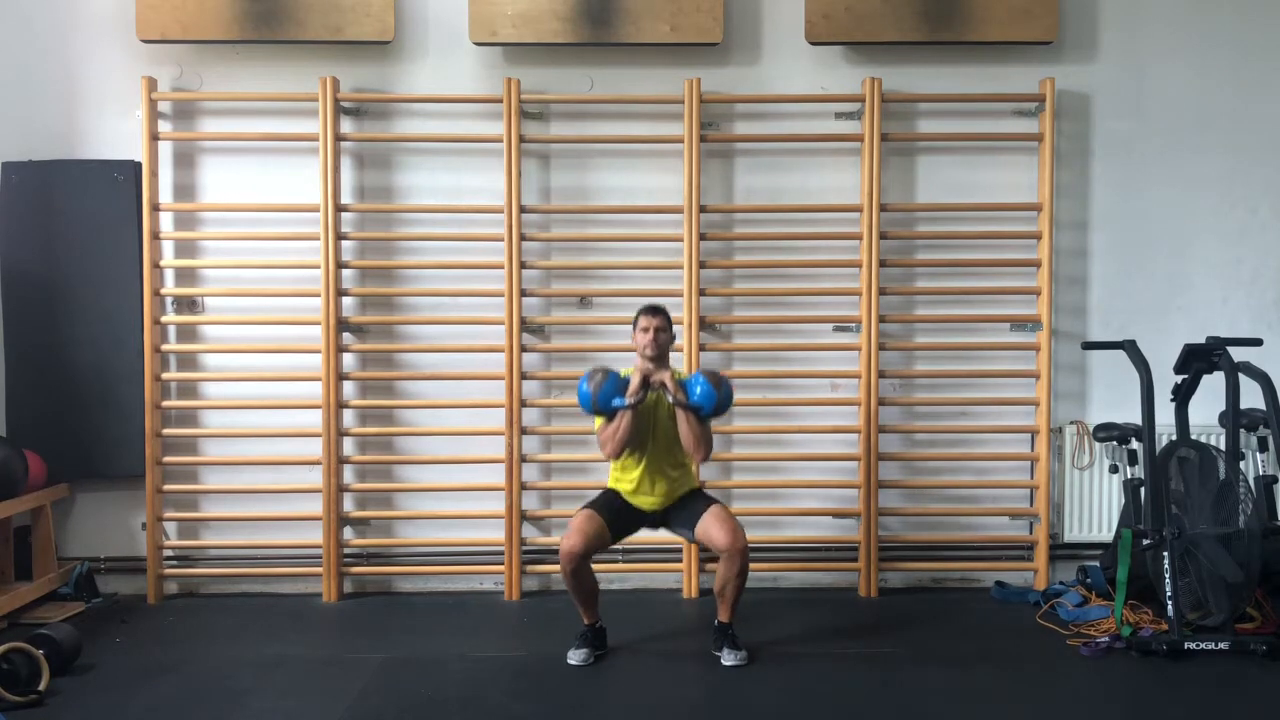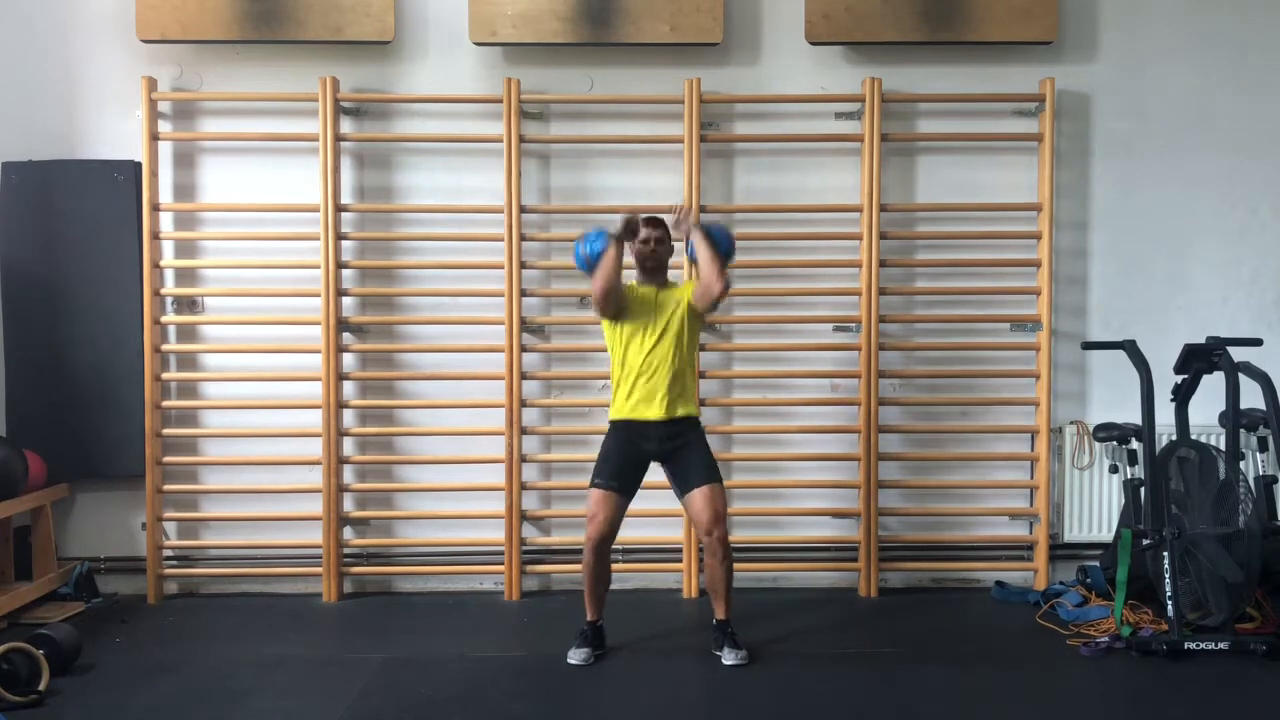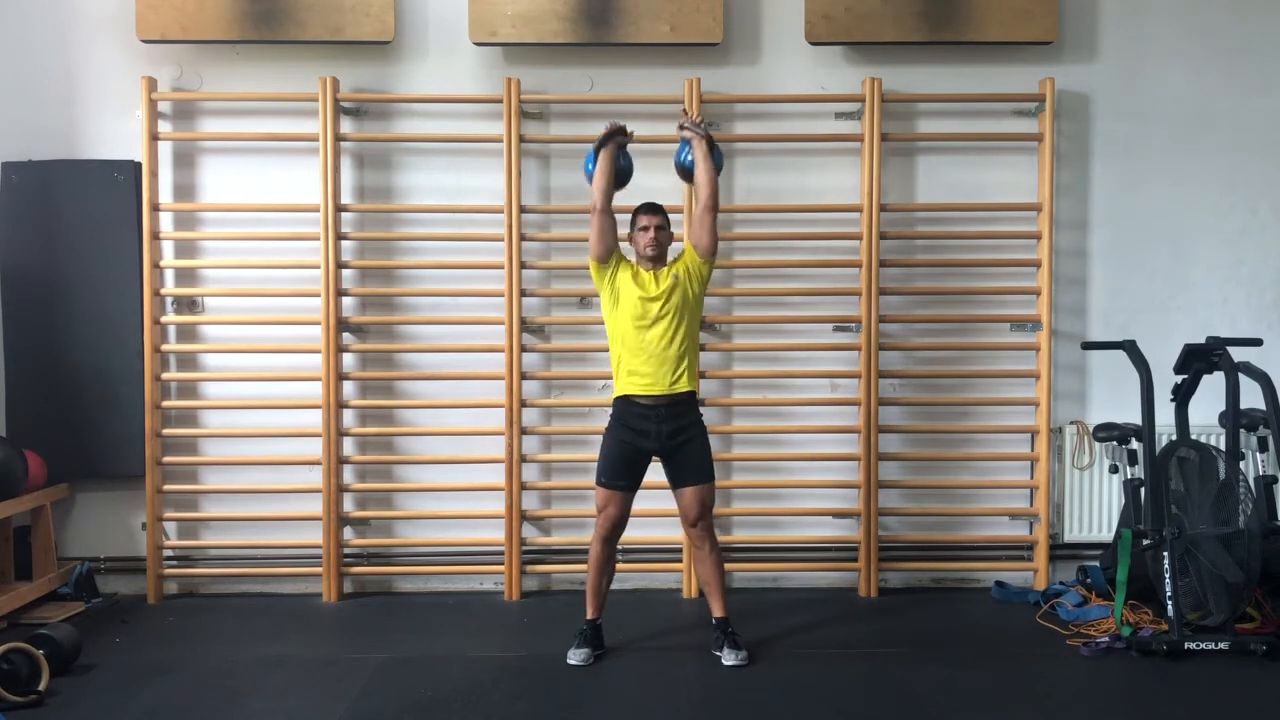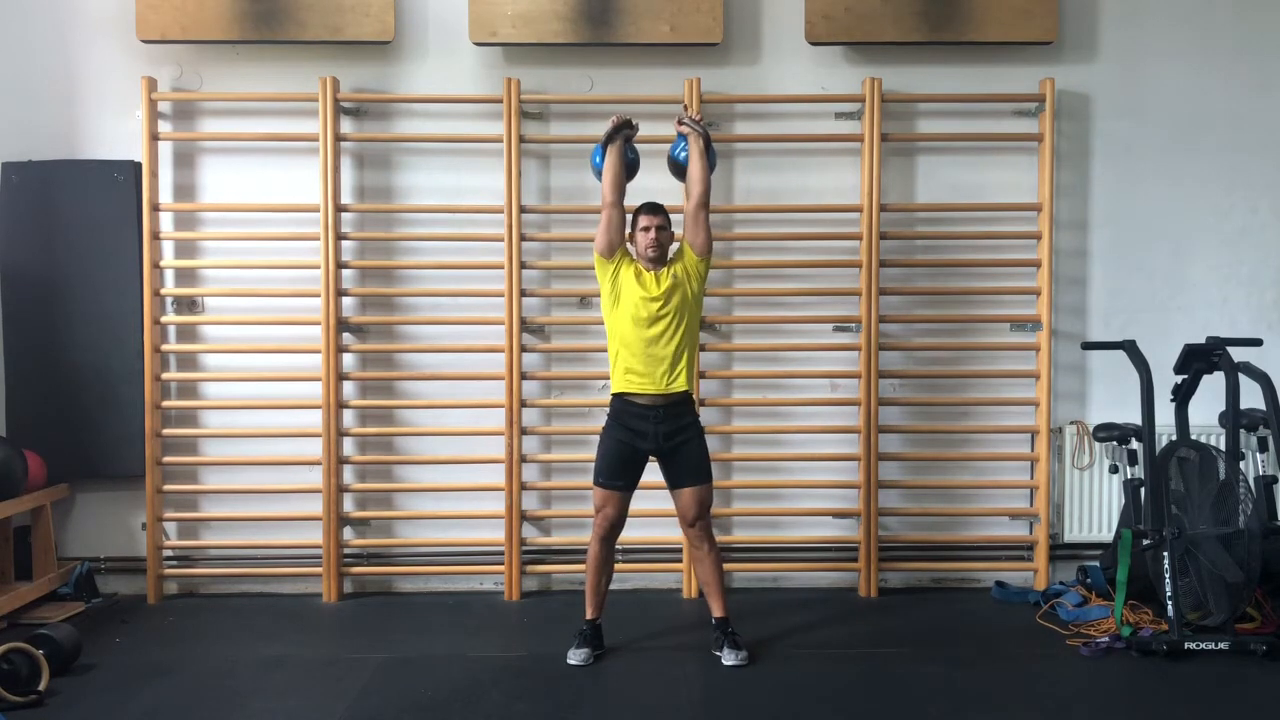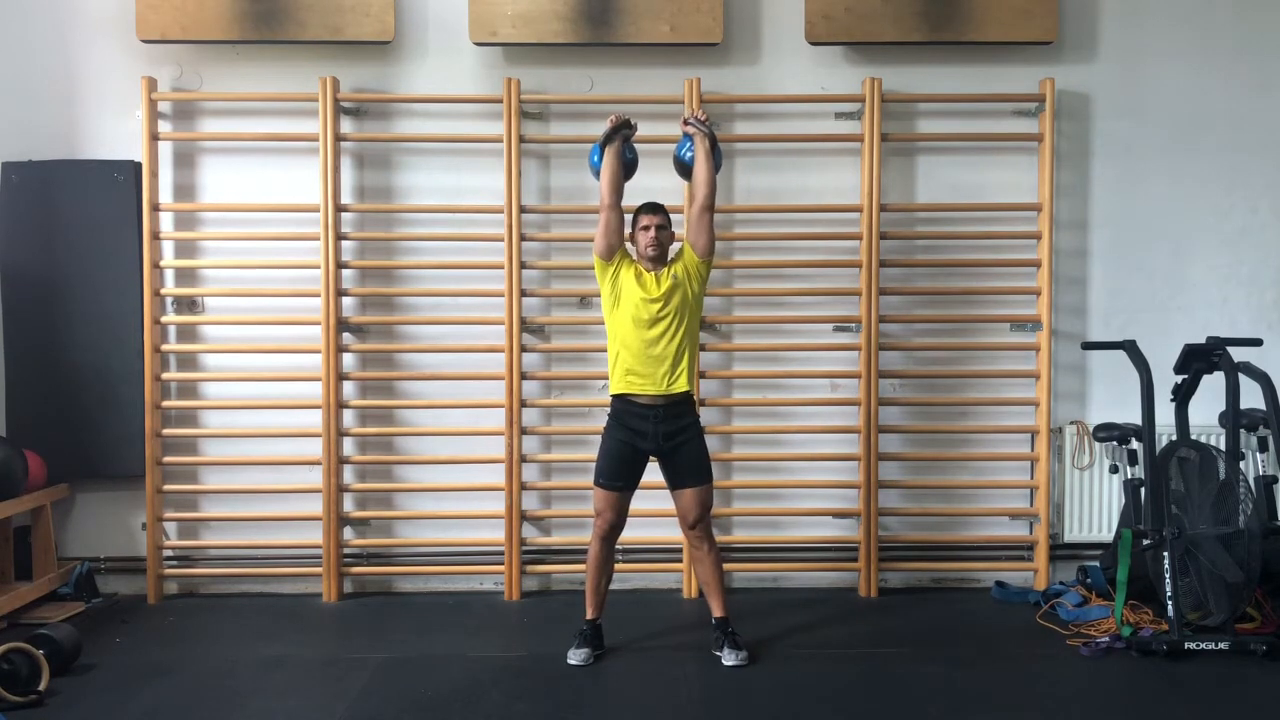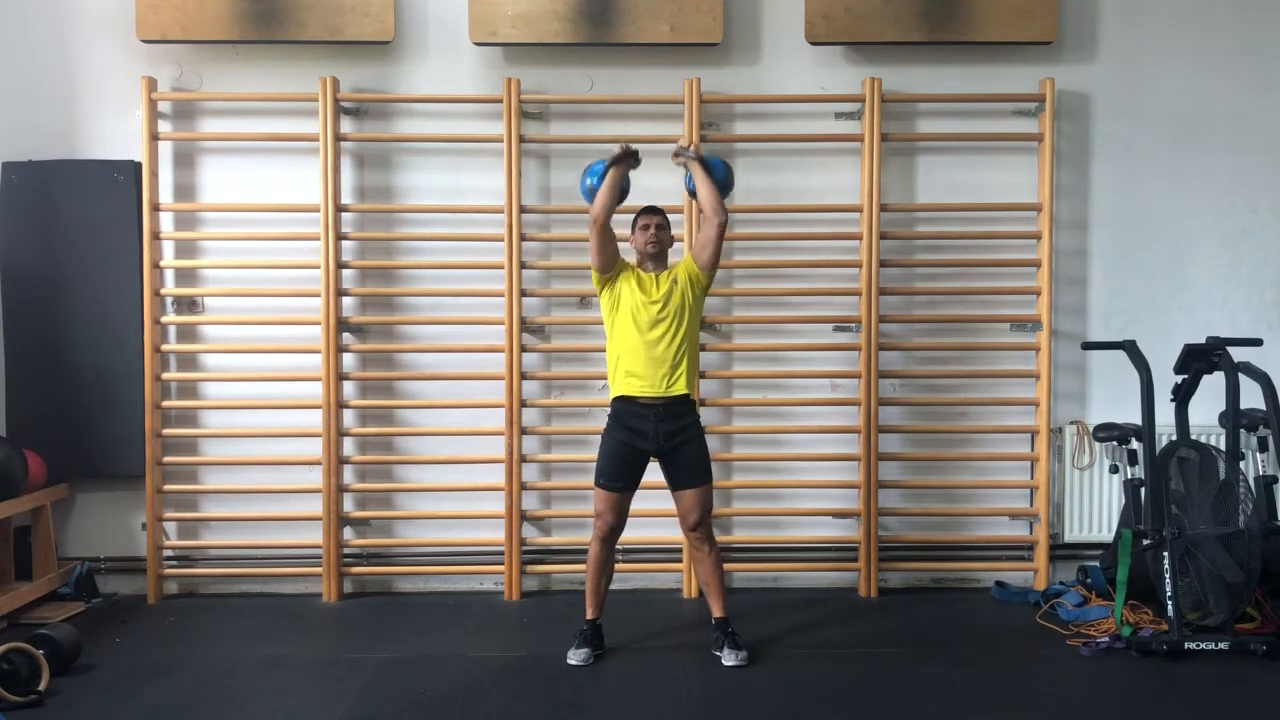
dt=0.3s
person 1, frame 1
left shoulder: (689, 390)
left elbow: (701, 452)
right elbow: (609, 449)
left wrist: (677, 397)
right wrist: (634, 395)
left hip: (680, 495)
right hip: (624, 495)
left knee: (733, 543)
right knee: (572, 548)
left ankle: (724, 630)
right ankle: (592, 629)
person 1, frame 2
left shoulder: (688, 295)
right shoulder: (618, 294)
left elbow: (718, 288)
right elbow: (599, 290)
left wrist: (694, 233)
right wrist: (617, 240)
left hip: (682, 427)
right hip: (628, 427)
left knee: (713, 528)
right knee: (597, 533)
left ankle: (722, 629)
right ankle: (592, 629)
person 1, frame 3
left shoulder: (689, 273)
right shoulder: (613, 275)
left elbow: (707, 205)
right elbow: (598, 209)
left wrist: (699, 142)
right wrist: (609, 149)
left hip: (682, 414)
right hip: (630, 414)
left knee: (699, 526)
right knee: (607, 528)
left ankle: (722, 627)
right ankle: (591, 628)
person 1, frame 4
left shoulder: (689, 273)
right shoulder: (615, 272)
left elbow: (698, 203)
right elbow: (611, 203)
left wrist: (694, 138)
right wrist: (617, 141)
left hip: (679, 416)
right hip: (626, 415)
left knee: (698, 526)
right knee: (605, 527)
left ankle: (721, 628)
right ankle: (591, 628)
person 1, frame 5
left shoulder: (690, 272)
right shoulder: (615, 272)
left elbow: (704, 204)
right elbow: (608, 204)
left wrist: (700, 138)
right wrist: (614, 141)
left hip: (679, 415)
right hip: (627, 415)
left knee: (698, 526)
right knee: (606, 527)
left ankle: (722, 627)
right ankle: (591, 628)
person 1, frame 6
left shoulder: (688, 278)
right shoulder: (615, 280)
left elbow: (717, 221)
right elbow: (597, 222)
left wrist: (695, 165)
right wrist: (617, 168)
left hip: (680, 417)
right hip: (627, 416)
left knee: (699, 527)
right knee: (605, 528)
left ankle: (722, 627)
right ankle: (591, 627)
